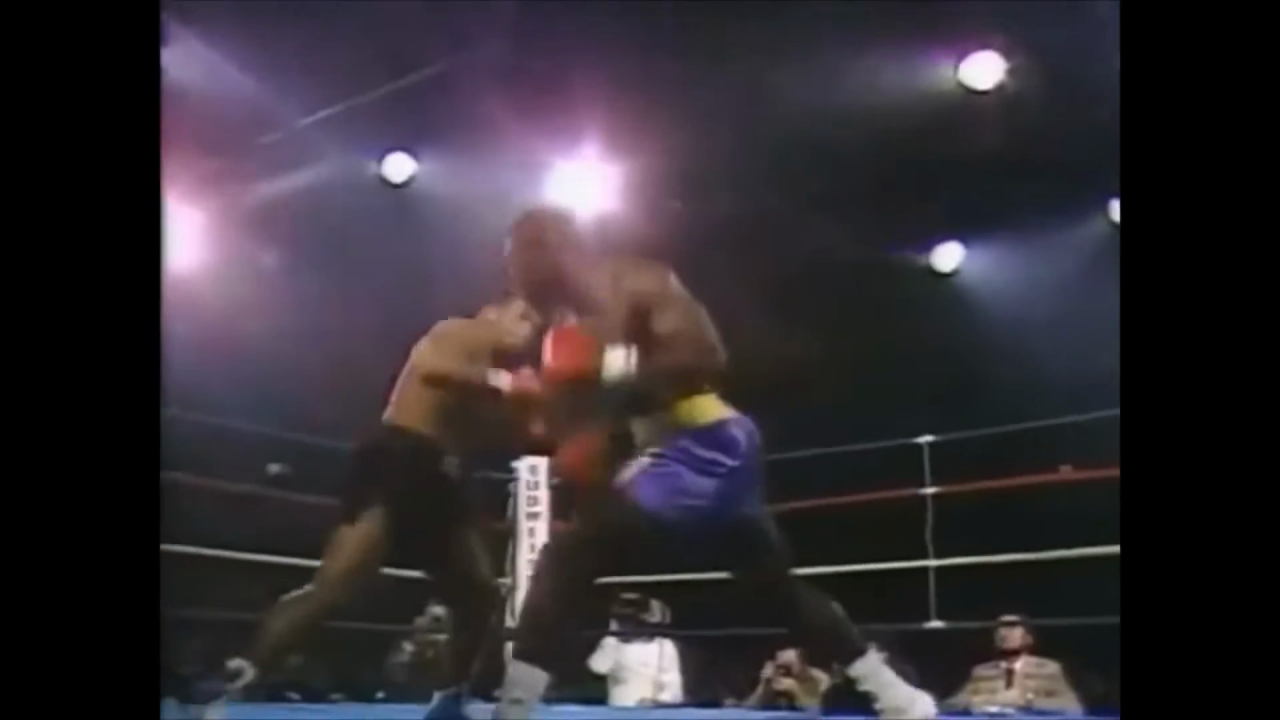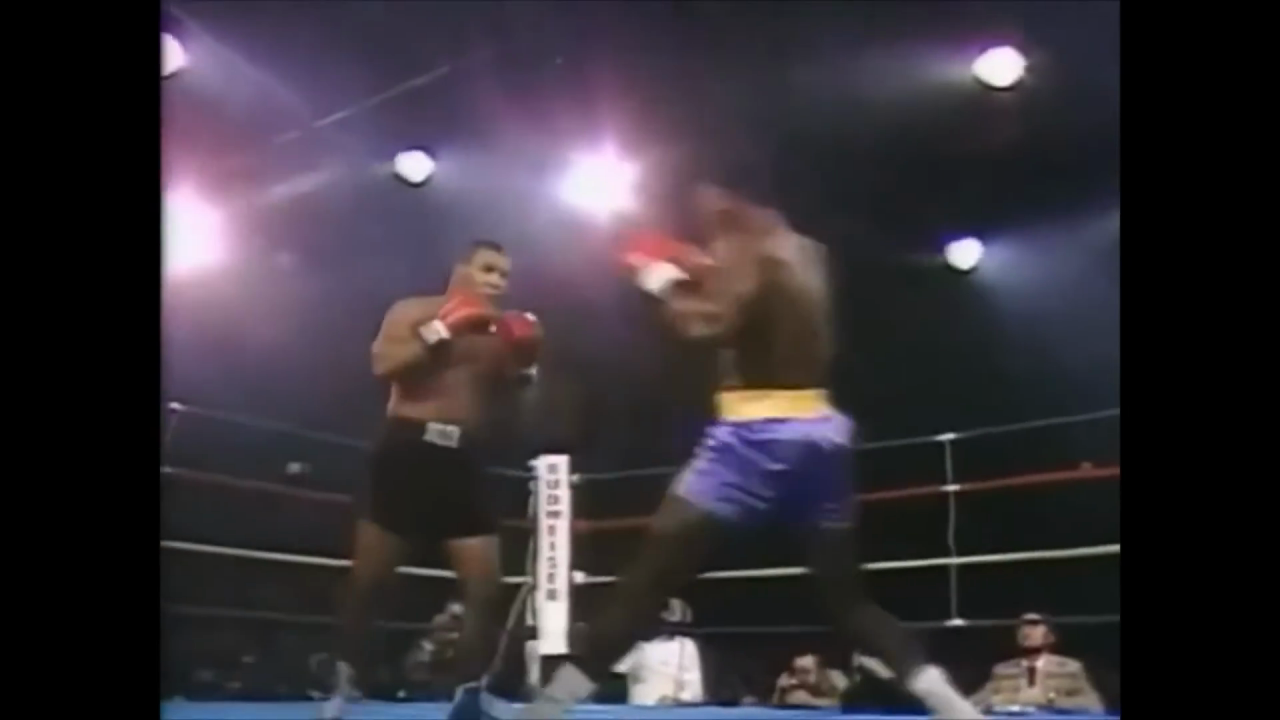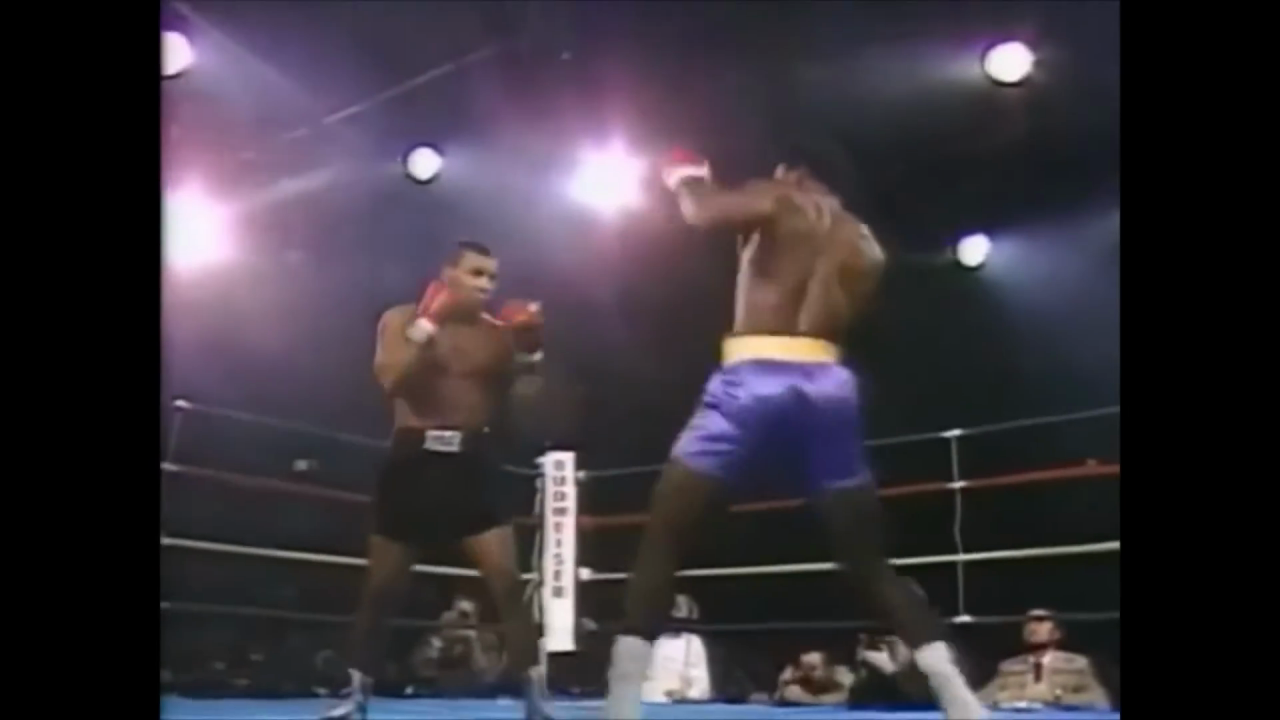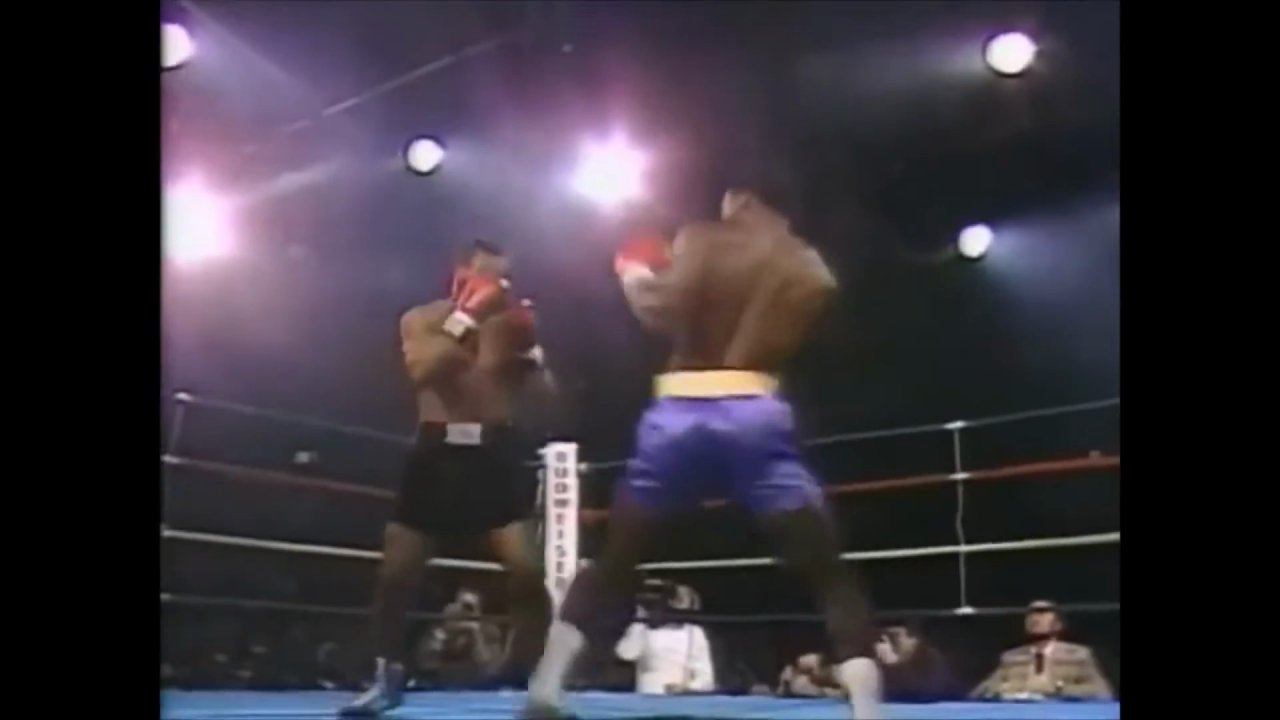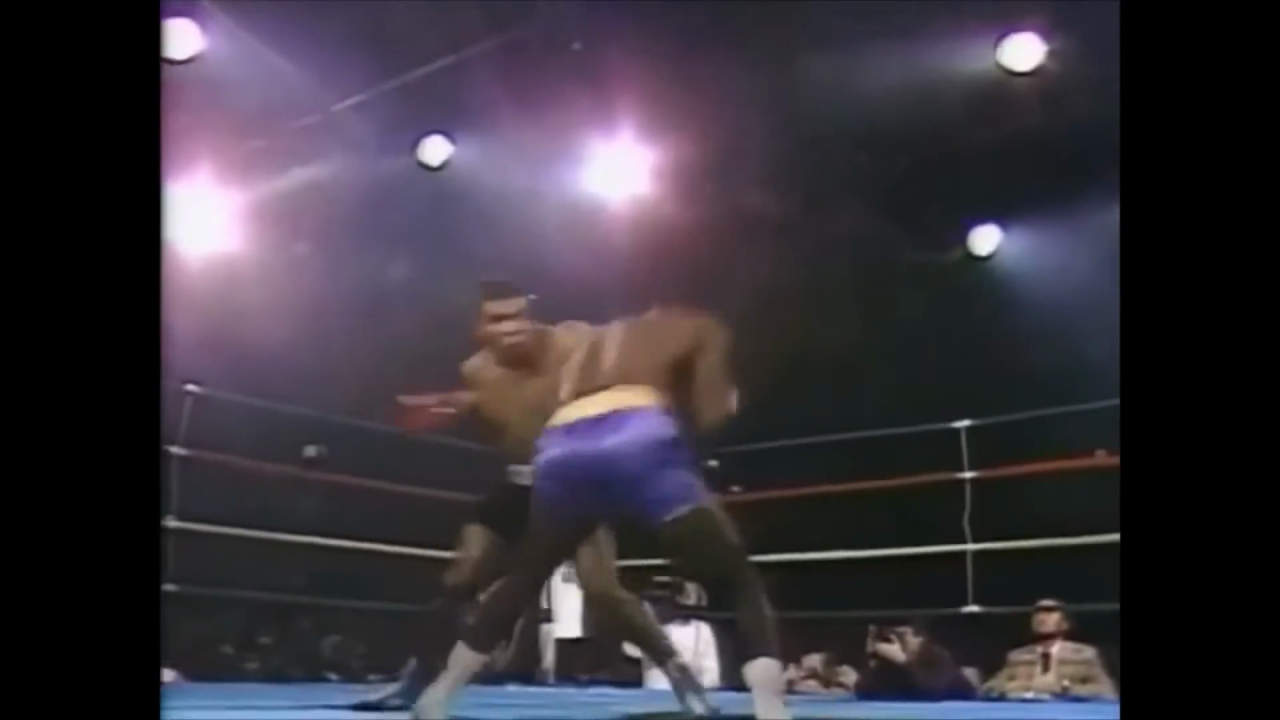
dt=0.3s
person 1, frame 1
left shoulder: (638, 283)
right shoulder: (580, 306)
left elbow: (706, 359)
left wrist: (612, 365)
left hip: (701, 442)
right hip: (714, 443)
left knee: (567, 561)
right knee: (779, 588)
person 1, frame 2
left shoulder: (744, 244)
right shoulder: (804, 253)
left elbow: (713, 323)
left wrist: (664, 281)
right wrist: (703, 272)
left hip: (761, 435)
right hip: (823, 431)
left knee: (647, 577)
right knee: (849, 601)
person 1, frame 3
left shoulder: (784, 199)
right shoulder: (865, 244)
left elbow: (705, 211)
left wrist: (685, 179)
left hip: (755, 385)
right hip: (827, 387)
left knee: (659, 548)
right knee: (868, 569)
person 1, frame 4
left shoulder: (705, 239)
right shoulder: (812, 270)
left elbow: (664, 311)
left wrist: (636, 276)
left hip: (679, 416)
right hip: (755, 416)
left knee: (608, 569)
right knee: (833, 581)
person 1, frame 5
left shoulder: (594, 339)
right shoulder: (700, 329)
right elbow: (713, 412)
right wrist: (727, 396)
left hip: (560, 451)
right hip: (640, 439)
left knee: (521, 585)
right knee: (741, 586)
person 2, frame 1
left shoulder: (487, 368)
right shoulder: (454, 336)
right elbow: (432, 368)
right wrist: (503, 382)
left hip: (435, 477)
right hip: (395, 465)
left knee: (480, 595)
right knee: (333, 589)
right ankle: (236, 684)
person 2, frame 2
left shoulder: (503, 334)
right shoulder: (411, 312)
right elbow: (384, 364)
left wrist: (524, 359)
right wrist: (443, 327)
left hip: (460, 462)
right hip: (409, 452)
left knee: (486, 591)
right knee: (366, 580)
person 2, frame 3
left shoulder: (498, 333)
right shoulder: (400, 320)
right elbow: (392, 379)
left wrist: (528, 347)
right wrist: (428, 323)
left hip: (470, 463)
right hip: (414, 460)
left knee: (508, 584)
right knee: (381, 587)
person 2, frame 4
left shoulder: (513, 325)
right shoulder: (422, 320)
right elbow: (423, 371)
left wrist: (528, 347)
right wrist: (466, 317)
left hip: (493, 455)
right hip: (438, 454)
left knee: (526, 574)
right knee: (395, 575)
right ankle: (387, 681)
person 2, frame 5
left shoulder: (570, 343)
right shoulder: (477, 371)
right hip: (518, 487)
left knee: (601, 592)
right knee: (458, 583)
left ankle: (678, 673)
right ankle: (412, 681)
